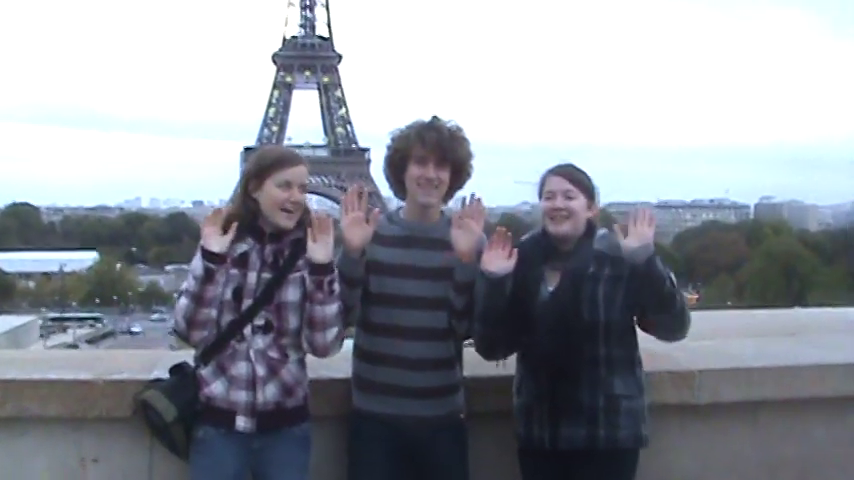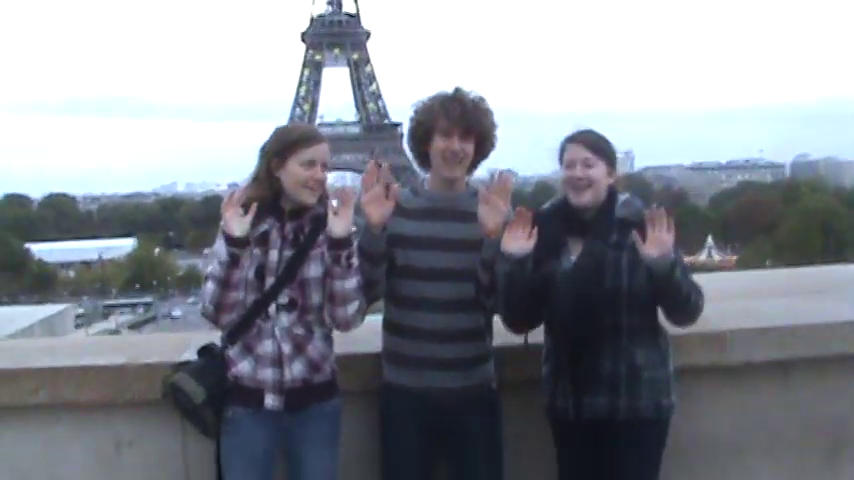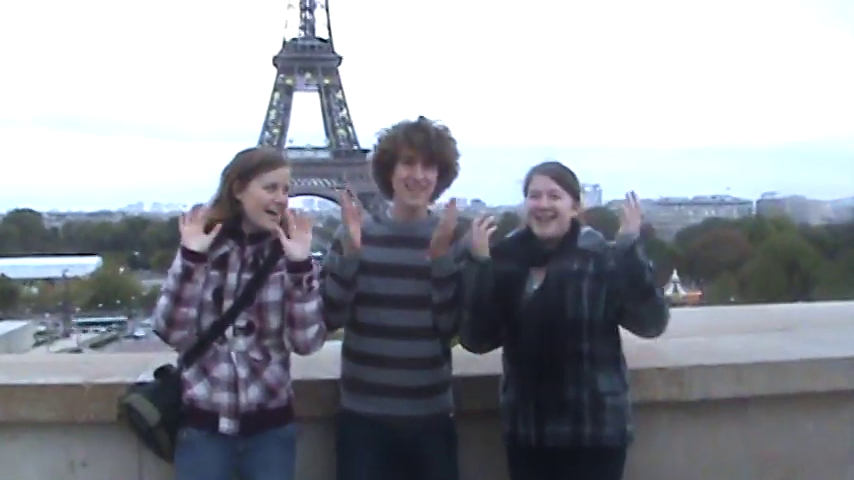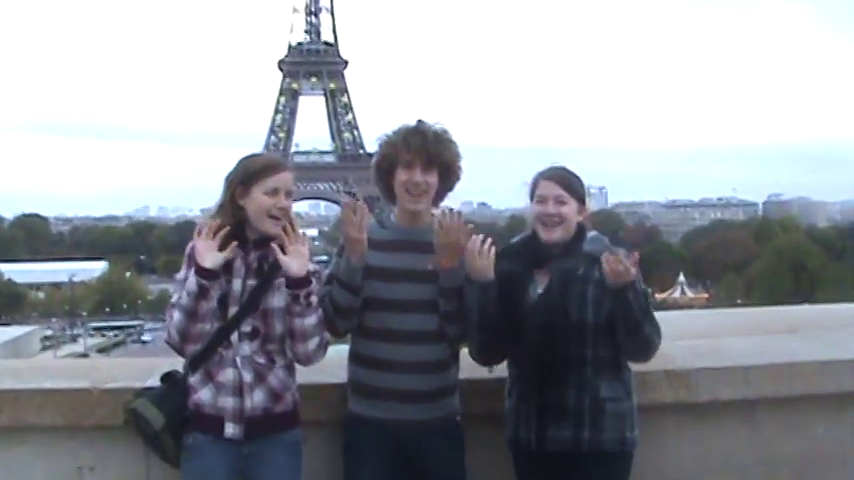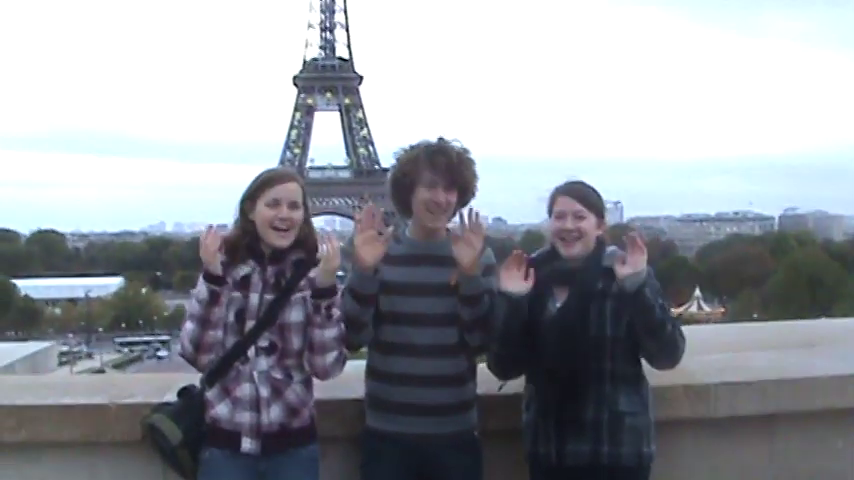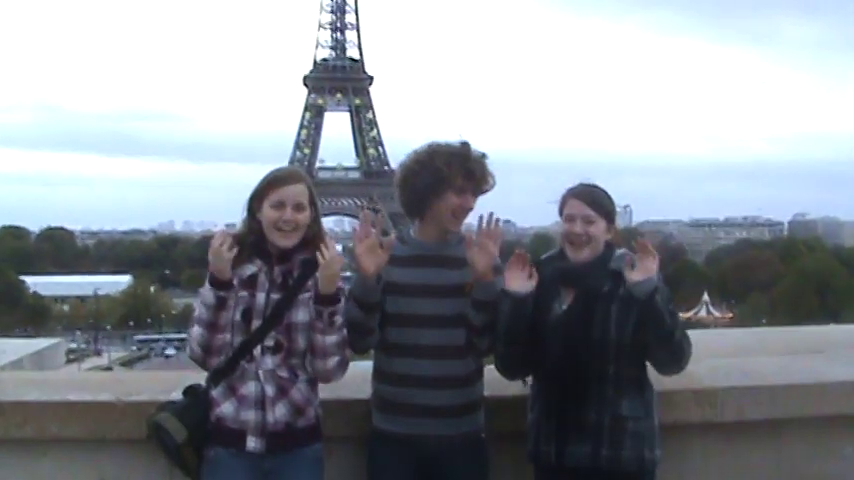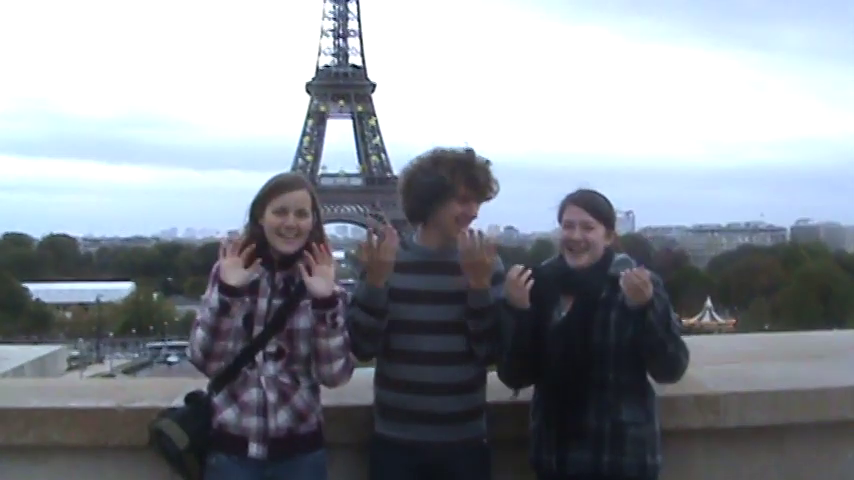
dt=0.3s
person 1, frame 1
left shoulder: (467, 240)
right shoulder: (371, 234)
left elbow: (467, 327)
right elbow: (342, 315)
left wrist: (466, 259)
right wrist: (352, 252)
left hip: (442, 416)
right hip: (375, 414)
person 1, frame 2
left shoulder: (491, 211)
right shoulder: (395, 207)
left elbow: (494, 299)
right elbow: (369, 290)
left wrist: (493, 236)
right wrist: (373, 228)
left hip: (473, 387)
right hip: (406, 387)
person 1, frame 3
left shoulder: (453, 238)
right shoulder: (357, 232)
left elbow: (452, 325)
right elbow: (331, 317)
left wrist: (440, 257)
right wrist: (350, 252)
left hip: (431, 414)
right hip: (363, 414)
person 1, frame 4
left shoulder: (459, 244)
right shoulder: (361, 238)
left elbow: (461, 331)
right elbow: (336, 324)
left wrist: (451, 267)
right wrist: (354, 258)
left hip: (438, 419)
right hip: (370, 418)
person 1, frame 5
left shoulder: (478, 256)
right shoulder: (379, 253)
left elbow: (481, 341)
right elbow: (353, 337)
left wrist: (470, 274)
right wrist: (364, 270)
left hip: (456, 434)
right hip: (387, 434)
person 1, frame 6
left shoulder: (481, 257)
right shoulder: (382, 255)
left elbow: (488, 344)
right elbow: (359, 342)
left wrist: (484, 278)
right wrist: (367, 278)
left hip: (462, 435)
right hip: (393, 434)
person 1, frame 7
left shoulder: (485, 263)
right shoulder: (386, 259)
left elbow: (489, 352)
right elbow: (362, 348)
left wrist: (480, 286)
right wrist: (376, 282)
left hip: (465, 441)
right hip: (396, 440)
person 2, frame 1
left shoulder: (307, 251)
right shoulder: (221, 243)
left elbow: (324, 344)
right elbow: (192, 331)
left wrist: (322, 268)
right wrist: (210, 259)
left hip: (285, 426)
right hip: (219, 423)
person 2, frame 2
left shoulder: (327, 225)
right shoulder: (242, 221)
left elbow: (346, 317)
right elbow: (220, 314)
left wrist: (341, 241)
right wrist: (234, 241)
left hip: (315, 400)
right hip: (248, 400)
person 2, frame 3
left shoulder: (287, 253)
right shoulder: (202, 245)
left elbow: (307, 341)
right elbow: (173, 332)
left wrist: (300, 266)
right wrist: (190, 259)
left hip: (270, 427)
right hip: (203, 424)
person 2, frame 4
left shoulder: (294, 259)
right shoulder: (205, 252)
left elbow: (309, 352)
right elbow: (184, 343)
left wrist: (299, 281)
right wrist: (204, 274)
left hip: (275, 431)
right hip: (209, 429)
person 2, frame 5
left shoulder: (312, 274)
right shoulder: (224, 265)
left elbow: (327, 366)
right elbow: (198, 355)
left wrist: (325, 290)
right wrist: (213, 280)
left hip: (293, 446)
right hip: (226, 444)
person 2, frame 6
left shoulder: (319, 275)
right shoulder: (231, 265)
left elbow: (329, 369)
right elbow: (207, 357)
left wrist: (328, 297)
right wrist: (220, 286)
left hip: (298, 444)
right hip: (231, 441)
person 2, frame 7
left shoulder: (322, 280)
right shoulder: (230, 271)
left elbow: (335, 374)
right elbow: (207, 362)
left wrist: (325, 302)
right wrist: (227, 292)
left hip: (300, 450)
right hip: (232, 447)
person 3, frame 1
left shoulder: (618, 261)
right shoulder: (523, 262)
left elbow: (673, 327)
right elbow: (492, 346)
left wrist: (645, 260)
right wrist: (492, 283)
left hip: (606, 432)
right hip: (540, 432)
person 3, frame 2
left shoulder: (638, 228)
right shoulder: (546, 229)
left elbow: (686, 312)
right elbow: (519, 319)
left wrist: (664, 265)
right wrist: (514, 263)
left hip: (636, 399)
right hip: (570, 400)
person 3, frame 3
left shoulder: (603, 259)
right shoulder: (508, 257)
left elbow: (651, 323)
right elbow: (477, 339)
left wrist: (630, 250)
right wrist: (480, 266)
left hip: (595, 428)
right hip: (527, 429)
person 3, frame 4
left shoulder: (605, 265)
right shoulder: (512, 266)
left elbow: (642, 348)
right elbow: (486, 352)
left wrist: (624, 289)
right wrist: (482, 284)
left hip: (600, 433)
right hip: (531, 433)
person 3, frame 5
left shoulder: (628, 278)
right shoulder: (532, 277)
left elbow: (667, 355)
right elbow: (504, 366)
left wrist: (638, 289)
right wrist: (511, 302)
left hip: (618, 449)
right hip: (549, 448)
person 3, frame 6
left shoulder: (634, 282)
right shoulder: (542, 280)
left elbow: (673, 360)
right elbow: (511, 366)
left wrist: (648, 293)
right wrist: (515, 300)
left hip: (621, 451)
right hip: (553, 449)
person 3, frame 7
left shoulder: (636, 286)
right shoulder: (542, 286)
left elbow: (671, 368)
right elbow: (515, 375)
left wrist: (644, 308)
right wrist: (516, 311)
right hip: (555, 456)
